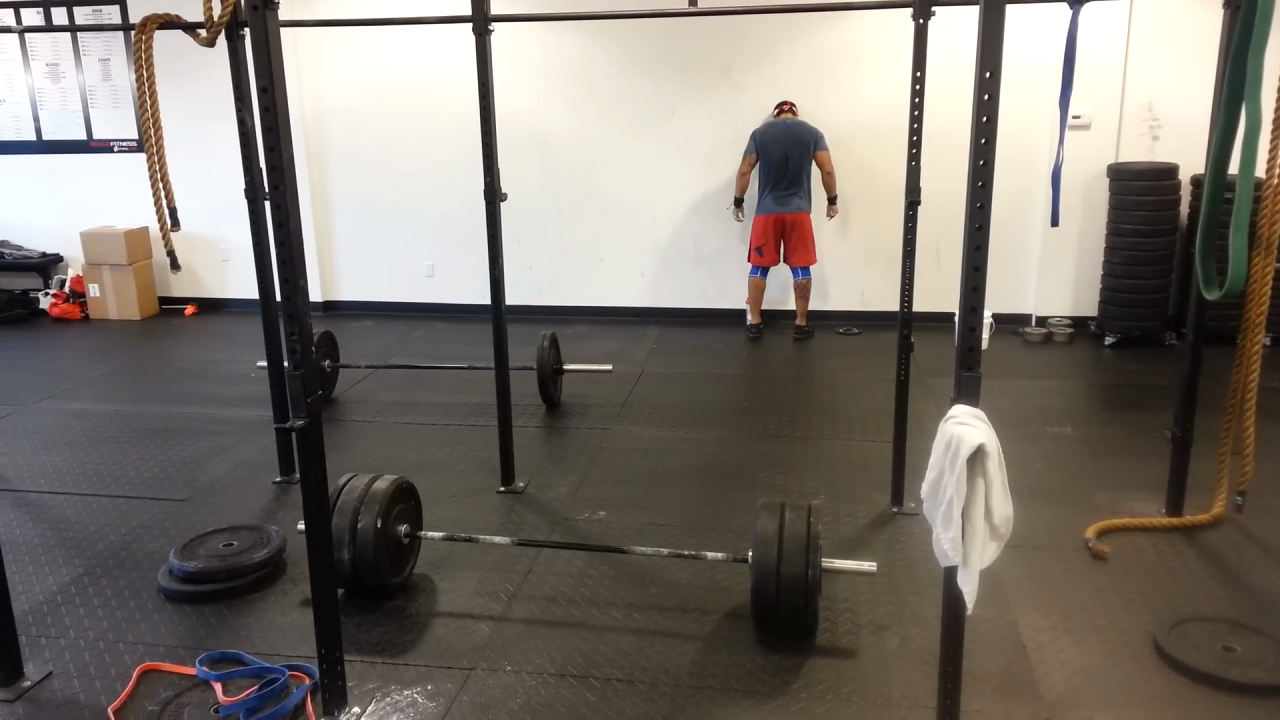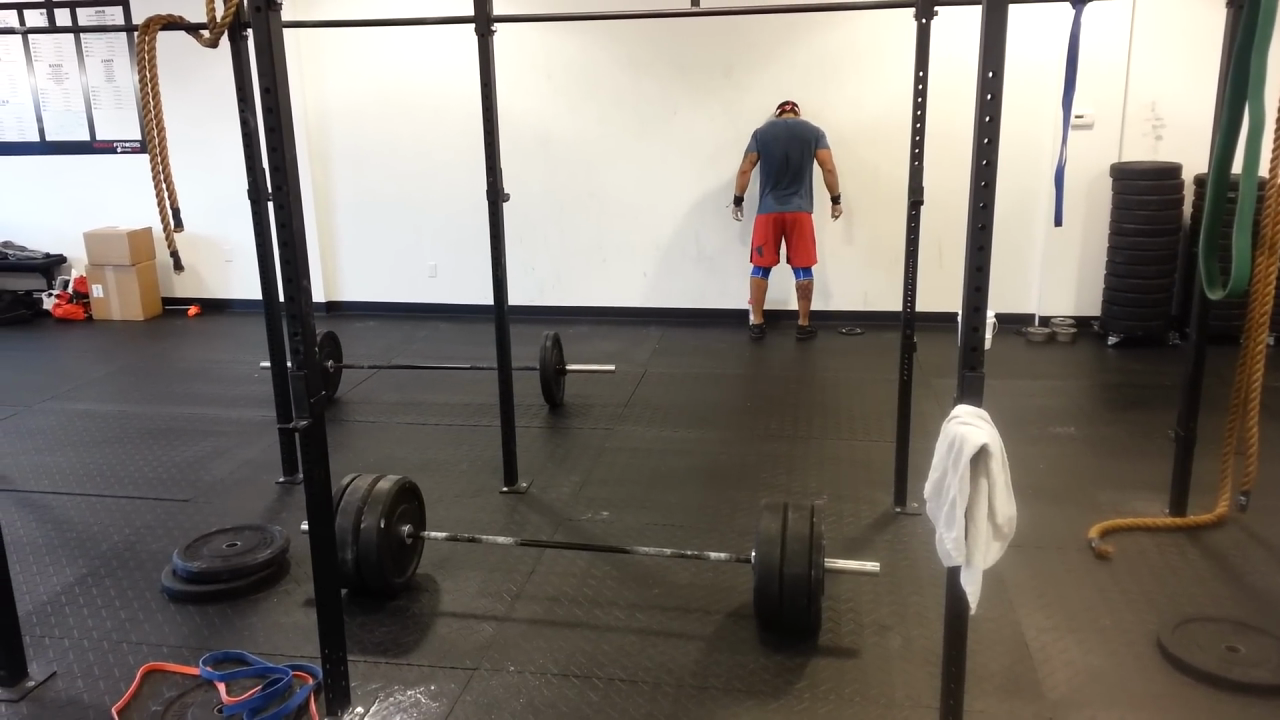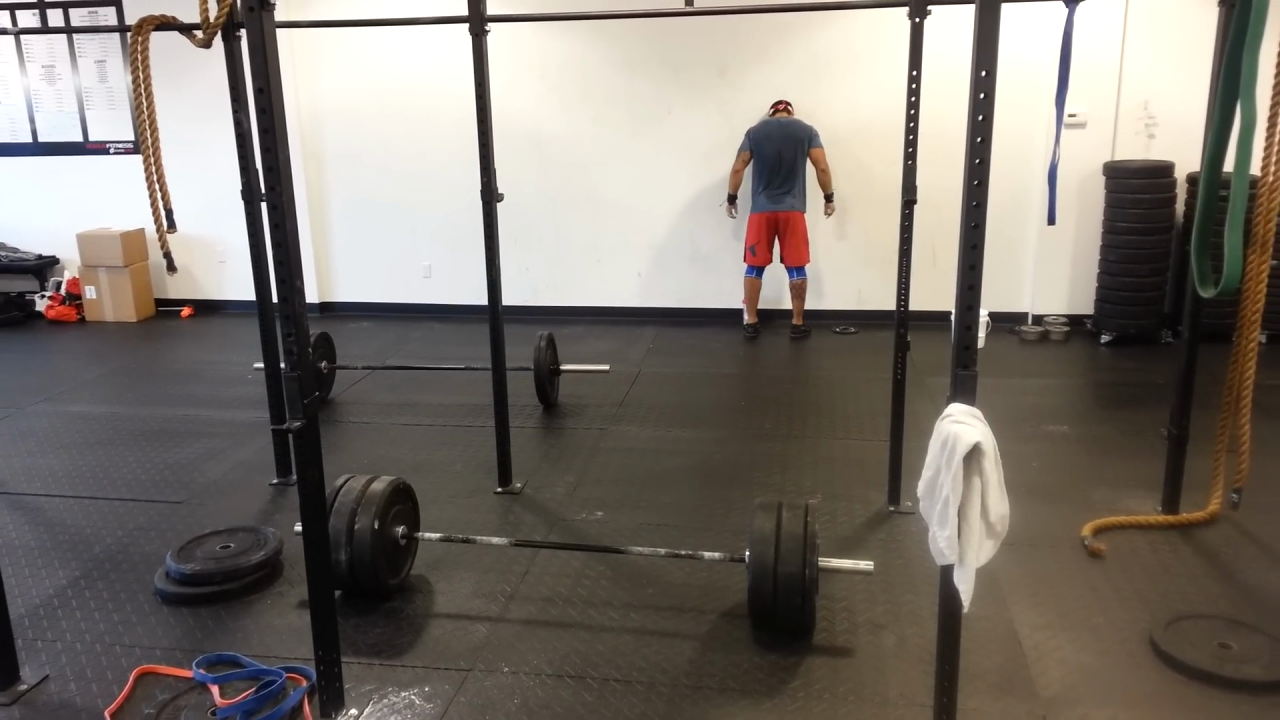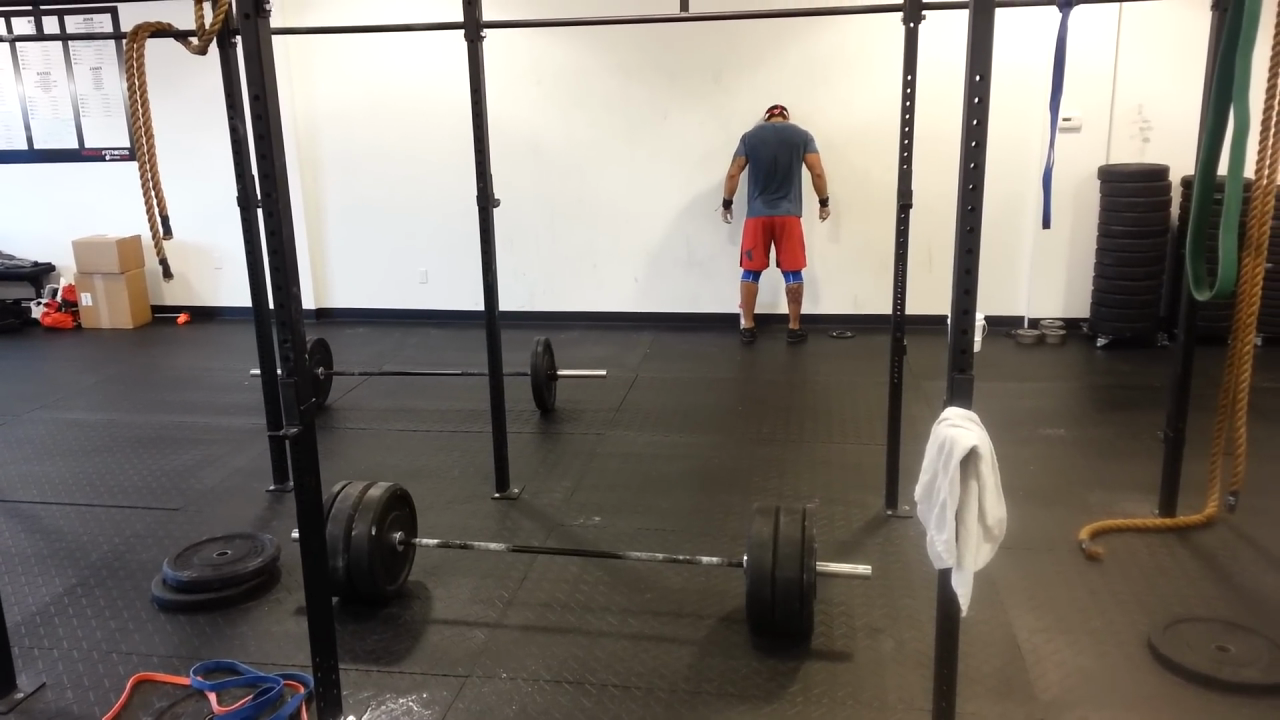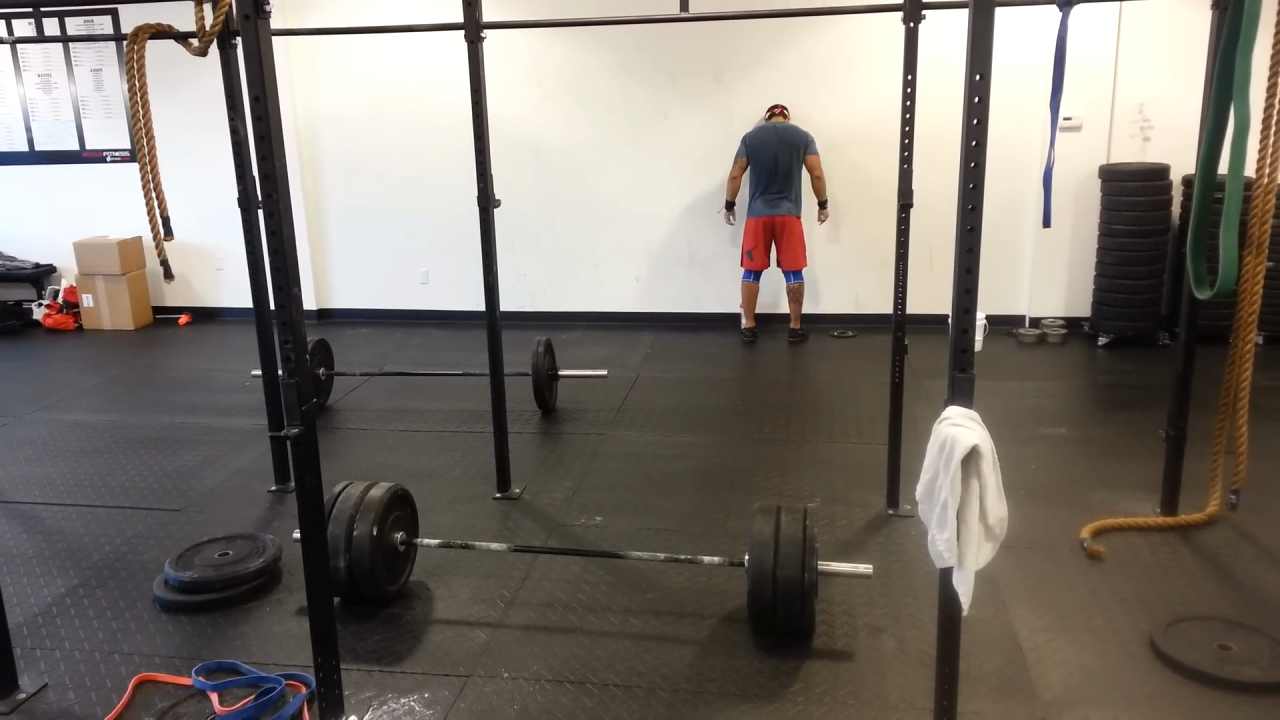
dt=0.3s
person 1, frame 1
left shoulder: (760, 133)
right shoulder: (812, 133)
left elbow: (744, 171)
right elbow: (827, 170)
left wrist: (738, 202)
right wrist: (832, 201)
left hip: (766, 211)
right hip: (799, 211)
left knee: (759, 266)
right knee: (801, 267)
left ankle: (754, 324)
right ankle: (801, 325)
person 1, frame 2
left shoulder: (761, 132)
right shoulder: (814, 132)
left elbow: (745, 169)
right elbow: (828, 168)
left wrist: (737, 201)
right wrist: (835, 200)
left hip: (768, 210)
right hip: (799, 210)
left knee: (761, 266)
right knee: (803, 268)
left ankle: (757, 323)
right ankle: (804, 325)
person 1, frame 3
left shoulder: (754, 132)
right shoulder: (807, 131)
left elbow: (738, 168)
right elbow: (822, 167)
left wrist: (731, 199)
right wrist: (829, 198)
left hip: (761, 209)
right hip: (792, 209)
left knee: (754, 265)
right knee: (796, 267)
left ankle: (751, 323)
right ankle: (798, 324)
person 1, frame 4
left shoulder: (750, 136)
right shoulder: (802, 135)
left elbow: (733, 173)
right elbow: (817, 172)
left wrist: (727, 204)
right wrist: (824, 202)
left hip: (757, 214)
right hip: (788, 214)
left knee: (751, 270)
right knee: (793, 271)
left ankle: (748, 327)
right ankle: (794, 328)
person 1, frame 5
left shoulder: (751, 137)
right shoulder: (802, 137)
left elbow: (735, 175)
right elbow: (816, 174)
left wrist: (729, 206)
right wrist: (822, 205)
left hip: (757, 214)
right hip: (789, 214)
left knee: (751, 270)
right knee: (793, 271)
left ankle: (749, 327)
right ankle: (795, 328)
